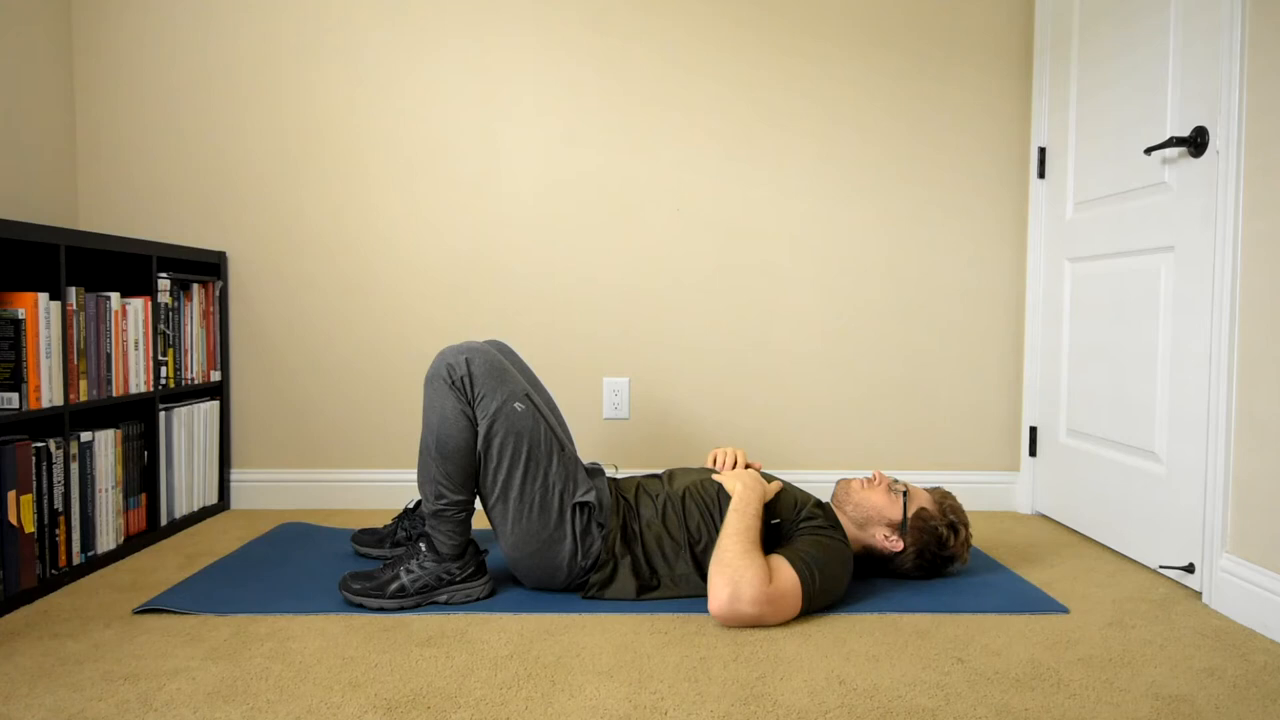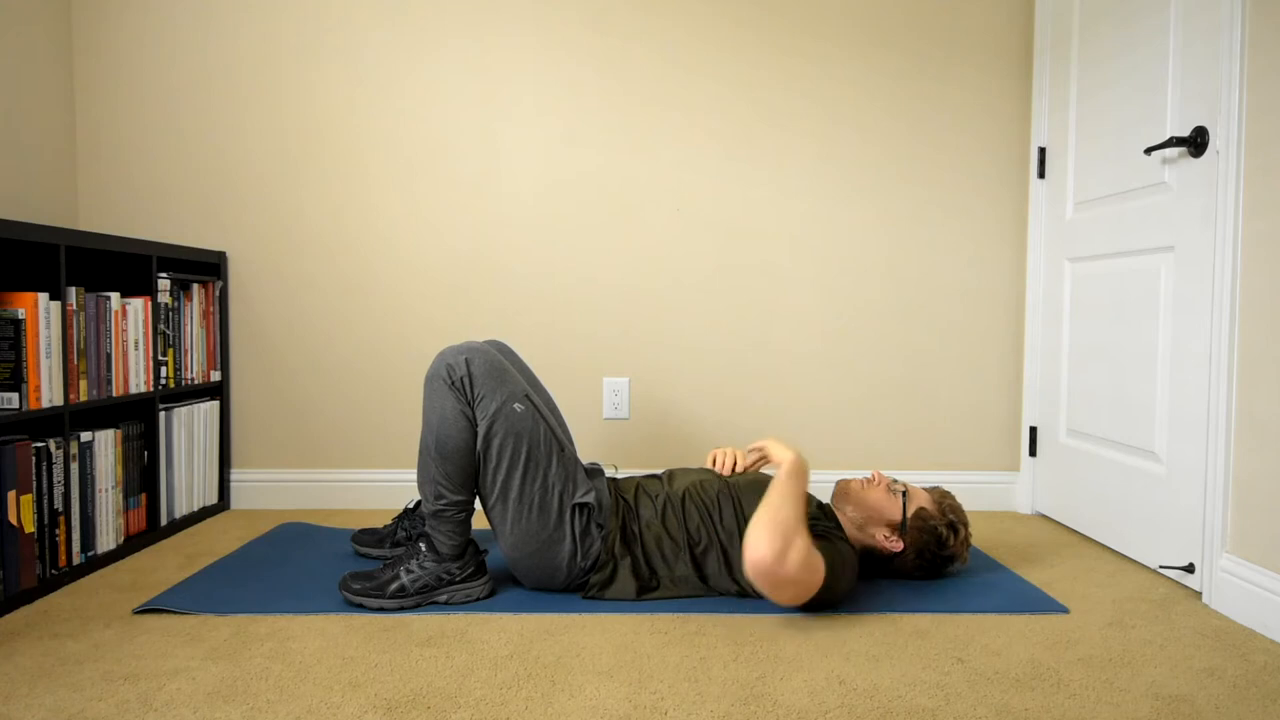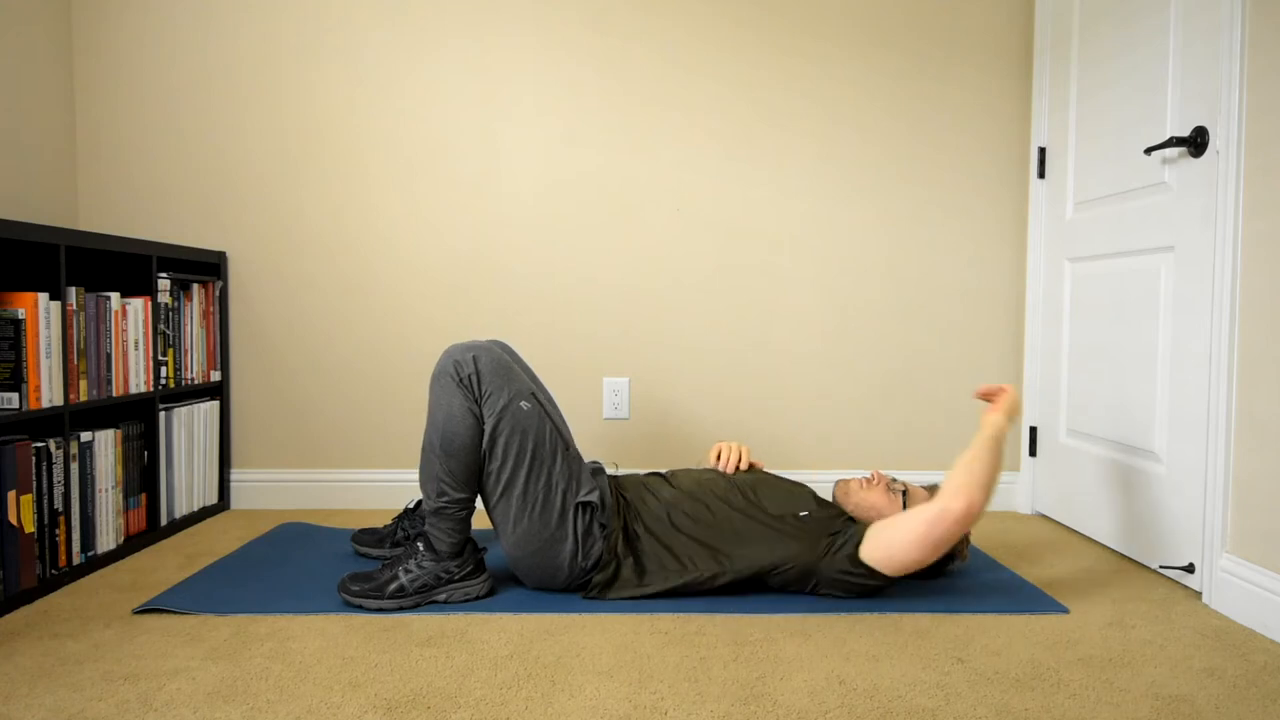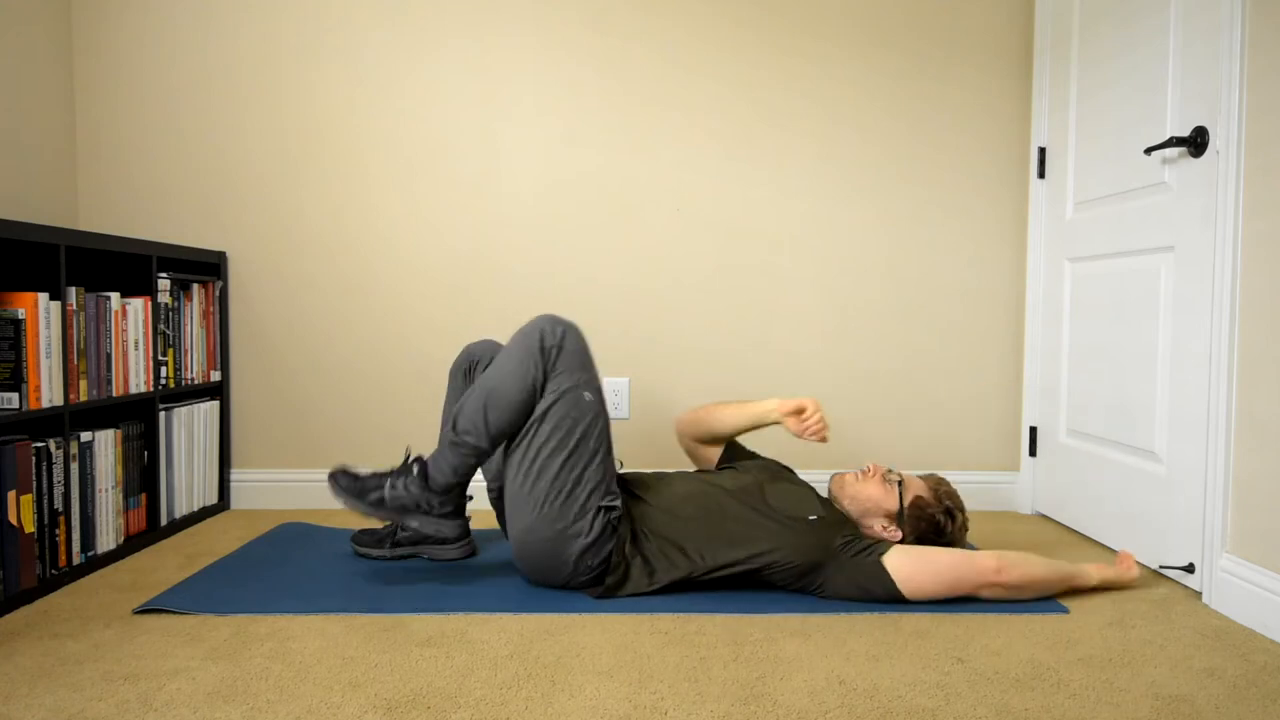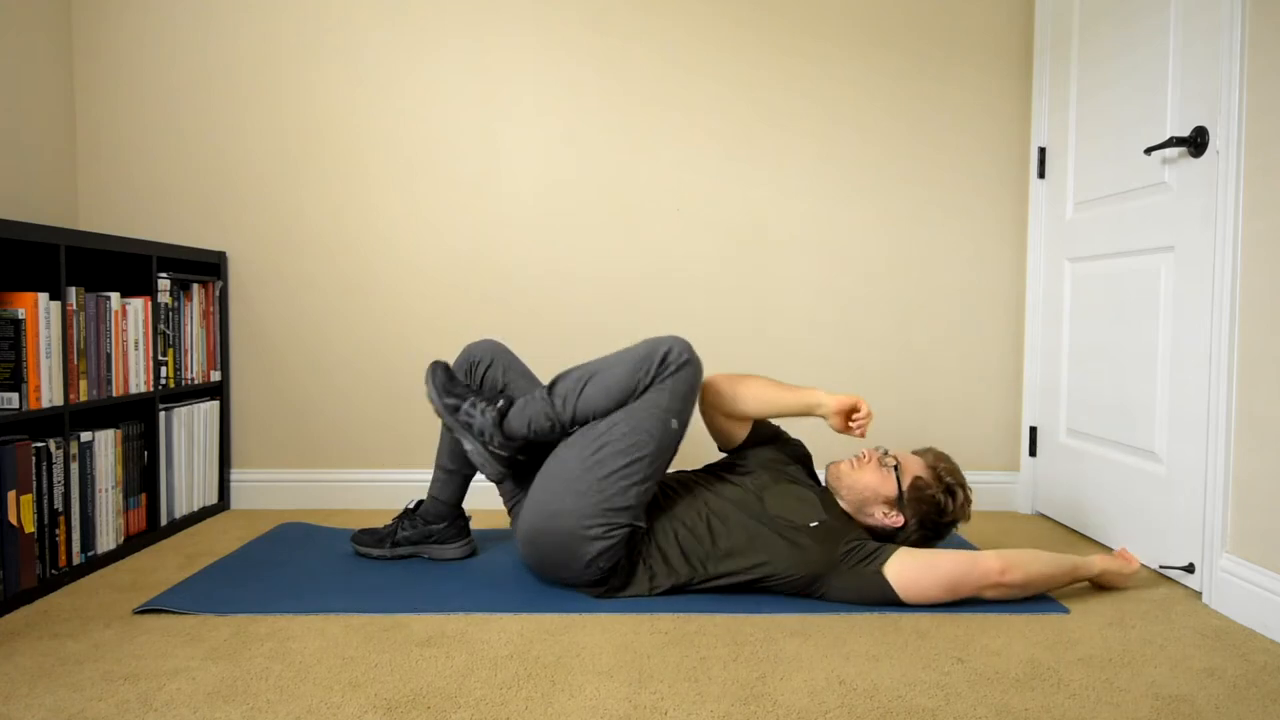
dt=0.4s
person 1, frame 1
left shoulder: (826, 557)
right shoulder: (808, 514)
left elbow: (731, 601)
left wrist: (748, 497)
right wrist: (734, 464)
left hip: (574, 541)
right hip: (599, 503)
left knee: (463, 368)
right knee: (486, 359)
left ankle: (445, 562)
right ankle: (428, 524)
person 1, frame 2
left shoulder: (827, 566)
right shoulder: (809, 524)
left elbow: (767, 561)
left wrist: (791, 463)
right wrist: (729, 460)
left hip: (575, 542)
right hip: (599, 501)
left knee: (462, 369)
right knee: (486, 359)
left ankle: (446, 563)
right ankle: (428, 524)
person 1, frame 3
left shoulder: (832, 555)
right shoulder: (802, 510)
left elbow: (953, 514)
left wrist: (996, 425)
right wrist: (726, 458)
left hip: (579, 543)
right hip: (599, 502)
left knee: (470, 366)
right knee: (489, 361)
left ankle: (444, 559)
right ankle: (432, 522)
person 1, frame 4
left shoulder: (845, 554)
right shoulder: (779, 484)
left elbow: (983, 571)
right elbow: (690, 427)
left wrist: (1092, 572)
right wrist: (774, 408)
left hip: (576, 546)
right hip: (562, 526)
left knee: (552, 339)
right knee: (483, 358)
left ankle: (430, 490)
right ankle: (434, 522)
person 1, frame 5
left shoulder: (845, 555)
right shoulder: (784, 465)
left elbow: (992, 571)
right elbow: (716, 393)
right wrist: (819, 402)
left hip: (579, 541)
right hip: (554, 510)
left knee: (673, 357)
right knee: (481, 356)
left ankle: (500, 427)
right ankle: (437, 523)
